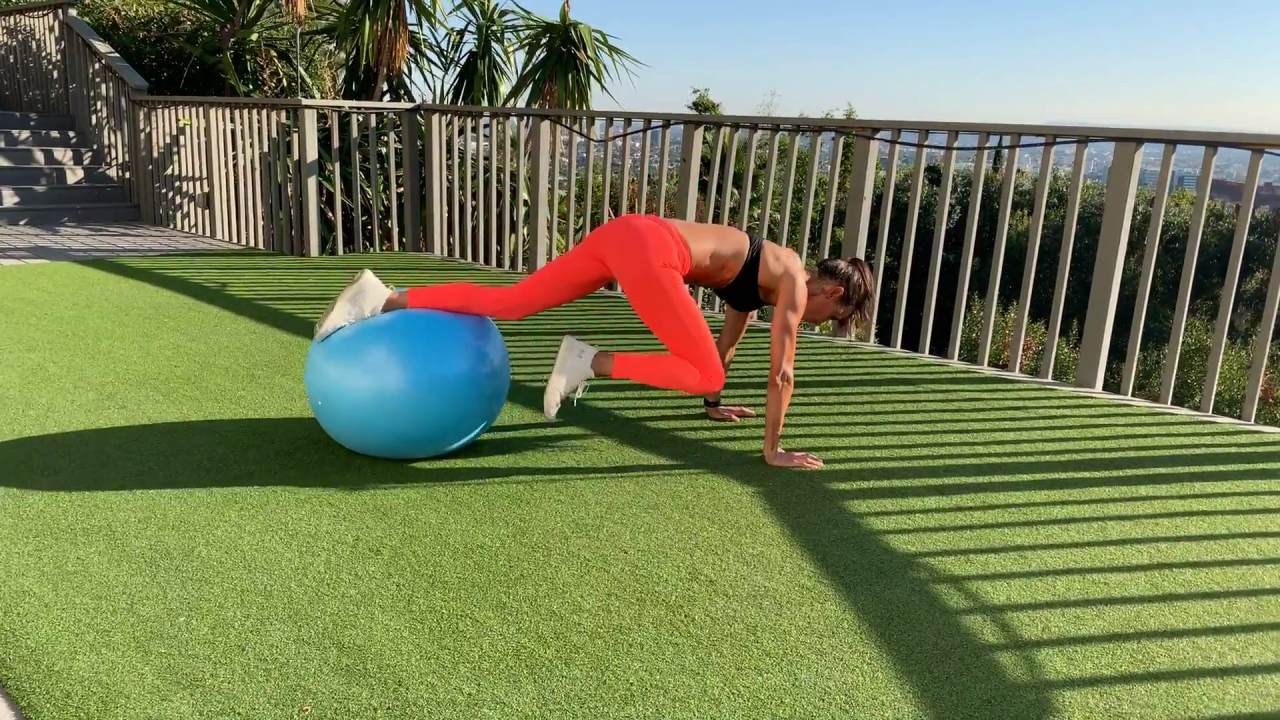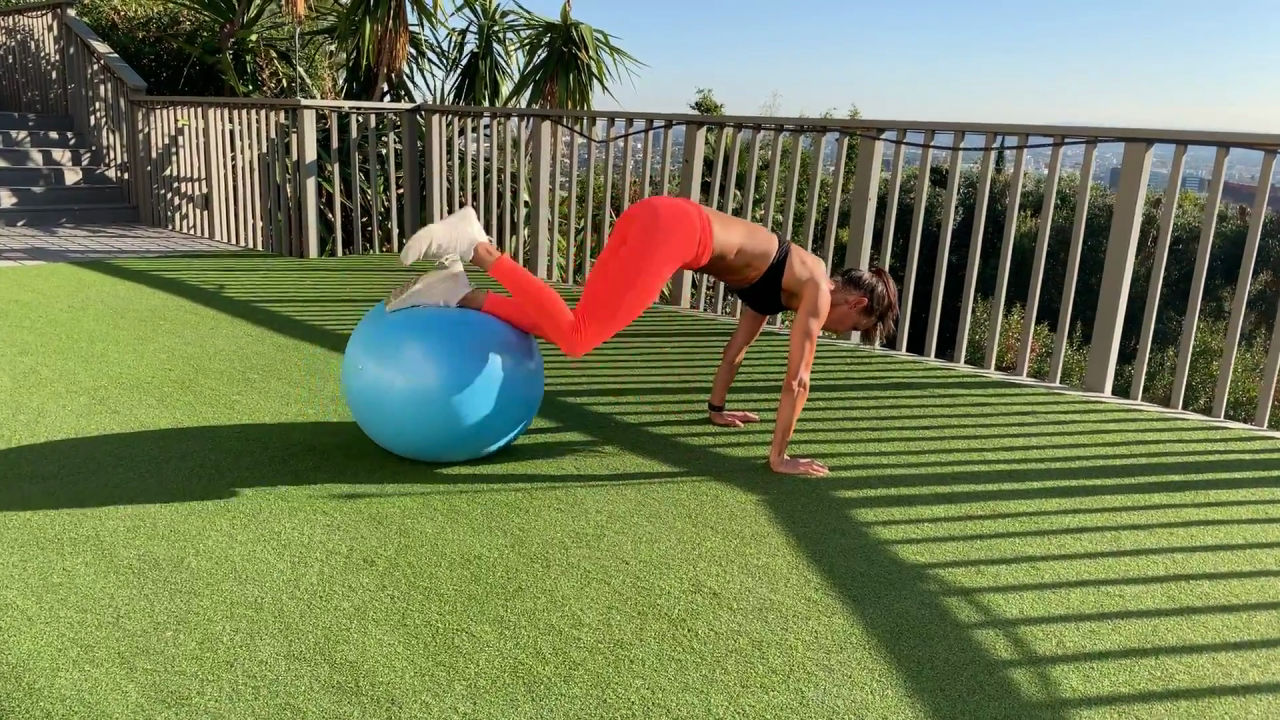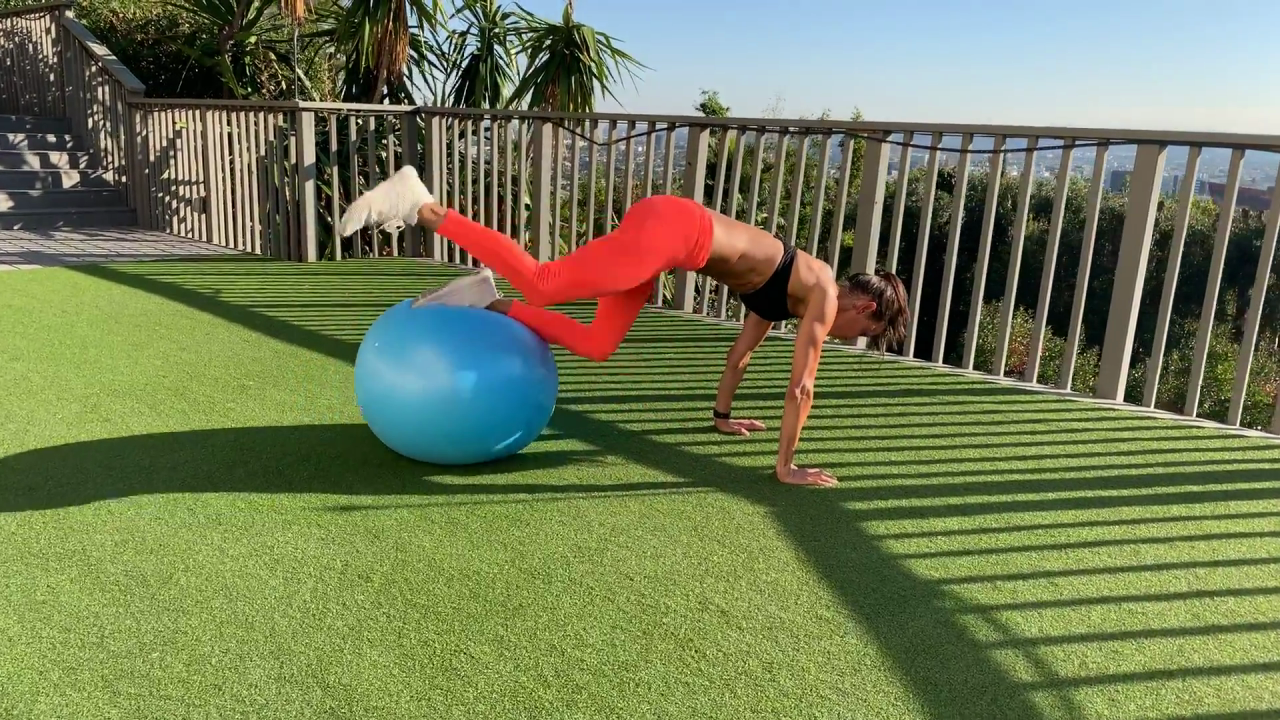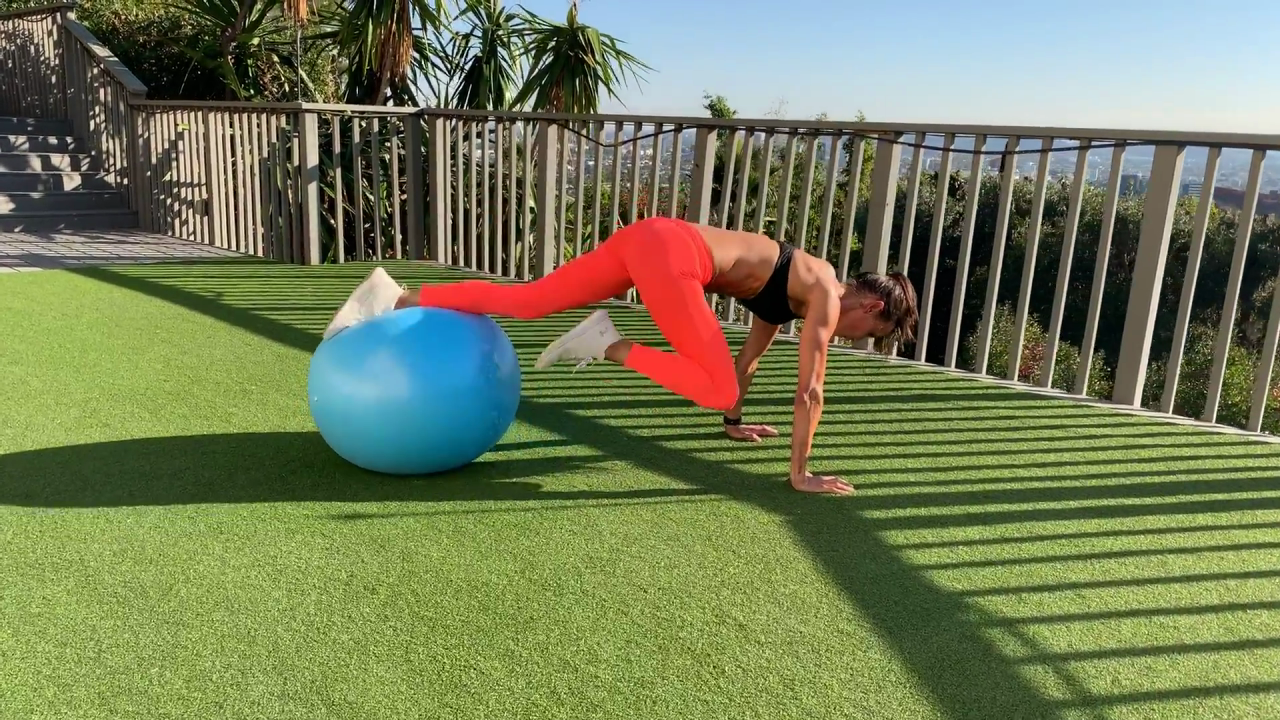
dt=0.5s
person 1, frame 1
left shoulder: (760, 280)
right shoulder: (795, 282)
left elbow: (727, 340)
right elbow: (782, 373)
left wrist: (712, 410)
right wrist: (773, 448)
left hip: (624, 235)
right hip: (646, 253)
left knee: (507, 302)
right knee: (706, 377)
left ankle: (380, 299)
right ankle: (591, 362)
person 1, frame 2
left shoulder: (783, 288)
right shoulder: (819, 294)
left elbow: (738, 343)
right elbow: (797, 378)
left wrist: (718, 408)
right wrist: (780, 455)
left hip: (651, 216)
right hip: (670, 230)
left knee: (578, 329)
right knee: (573, 335)
left ankle: (457, 293)
right ankle: (472, 243)
person 1, frame 3
left shoulder: (787, 294)
right shoulder: (823, 295)
left elbow: (741, 349)
right elbow: (801, 386)
left wrist: (722, 415)
right wrist: (786, 465)
left hip: (659, 221)
right hip: (668, 229)
left knee: (597, 346)
right knee: (541, 286)
left ankle: (490, 303)
right ankle: (418, 205)
person 1, frame 4
left shoulder: (791, 292)
right shoulder: (825, 295)
left elbow: (748, 355)
right elbow: (810, 391)
left wrist: (735, 426)
right wrist: (799, 473)
left hip: (647, 241)
right hip: (666, 252)
left knee: (524, 299)
right knee: (716, 392)
left ankle: (392, 298)
right ankle: (607, 345)
